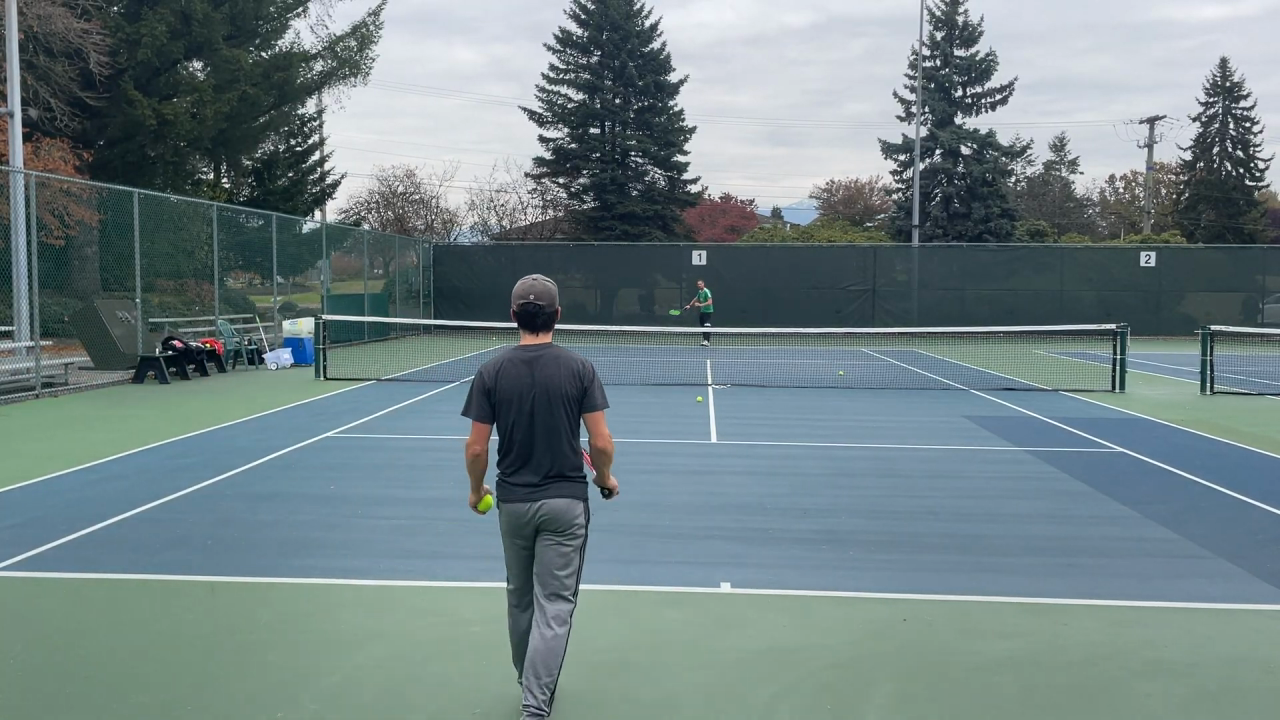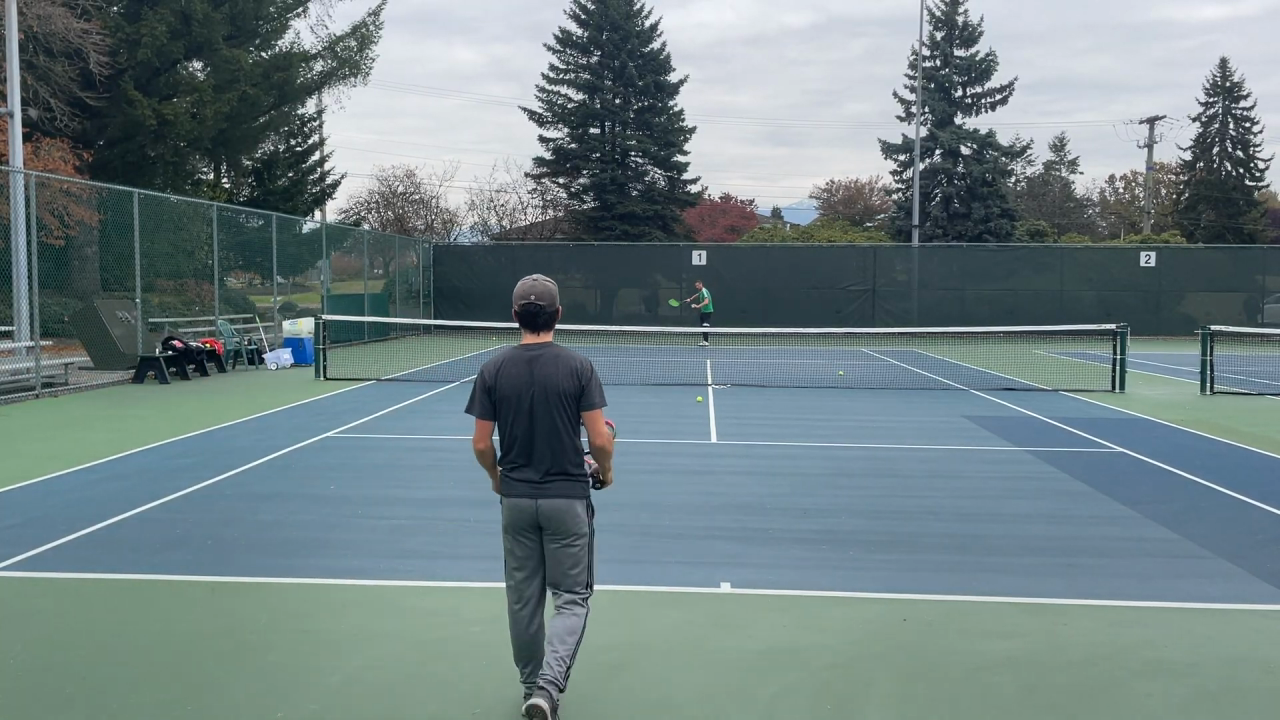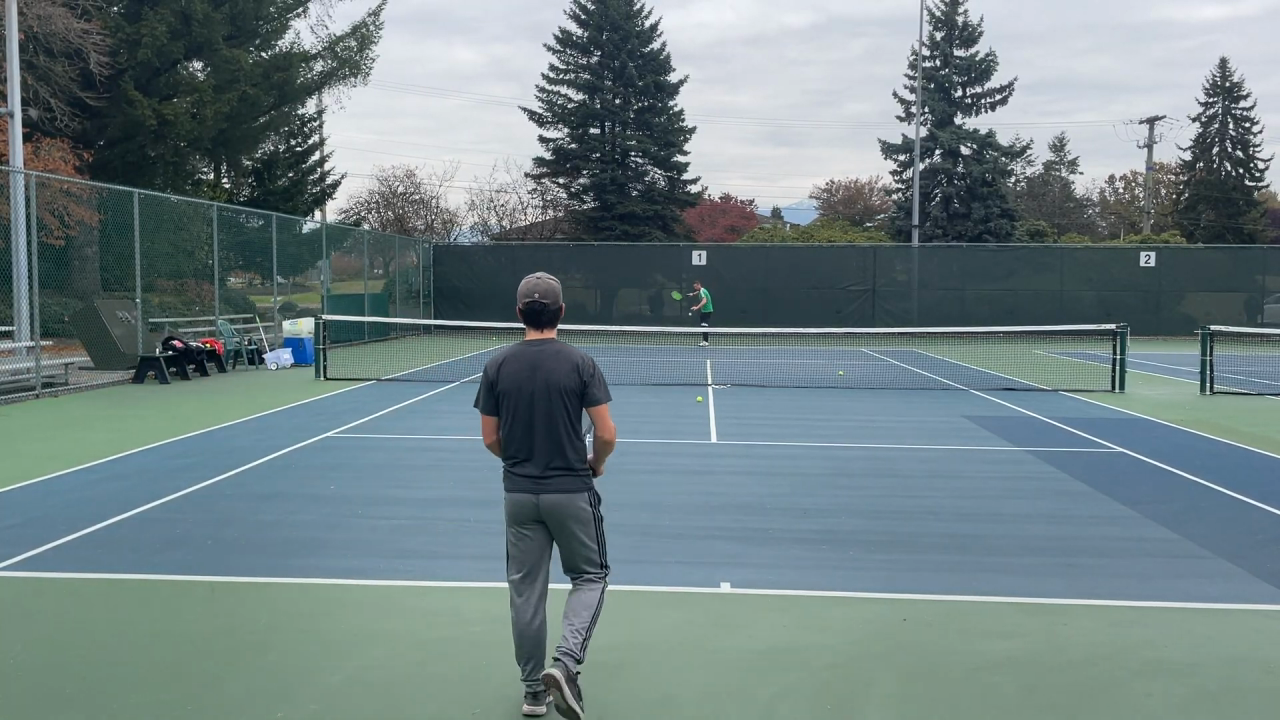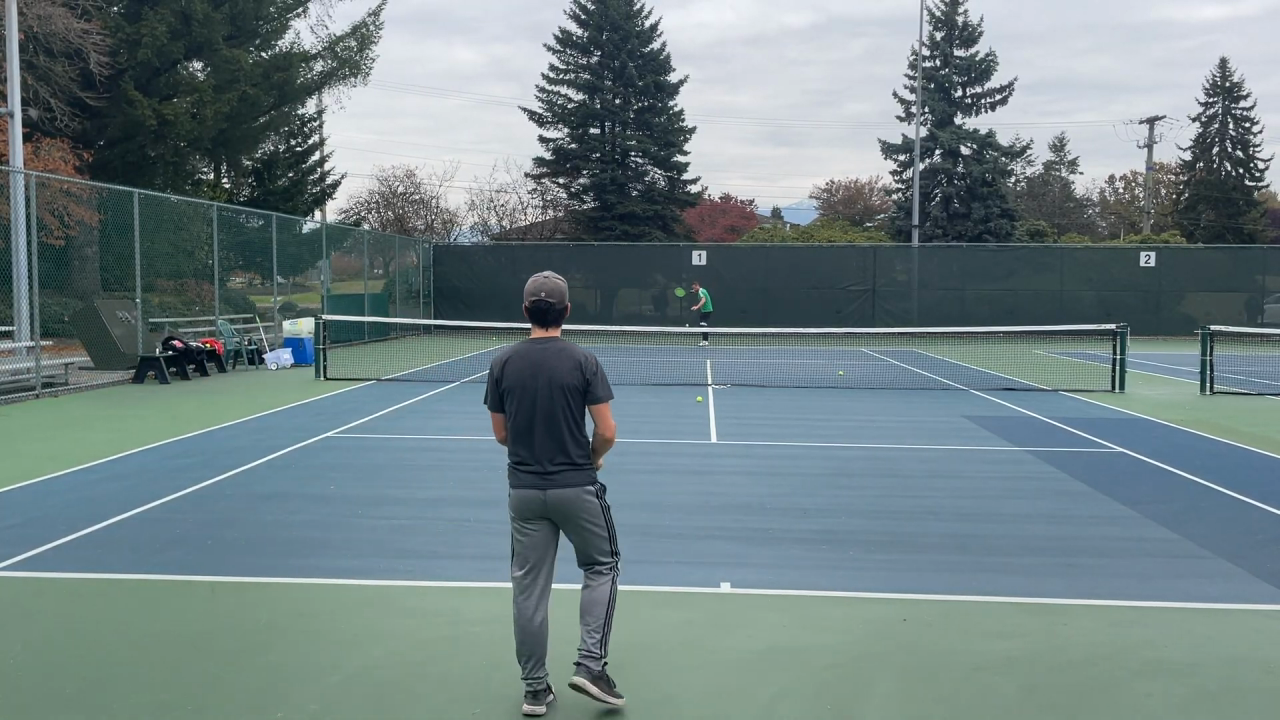
dt=0.1s
person 1, frame 1
left shoulder: (492, 371)
right shoulder: (579, 368)
left elbow: (476, 447)
right elbow: (601, 441)
left wrist: (476, 488)
right wrist: (606, 478)
left hip: (514, 503)
right hip: (566, 502)
left knee: (521, 599)
right knee: (555, 608)
person 1, frame 2
left shoulder: (493, 369)
right shoulder: (578, 367)
left elbow: (481, 444)
right elbow: (600, 439)
left wrist: (496, 474)
right wrist: (605, 471)
left hip: (516, 499)
right hip: (568, 498)
left knee: (522, 597)
right knee: (571, 599)
person 1, frame 3
left shoulder: (497, 365)
right shoulder: (580, 362)
left elbow: (491, 438)
right elbow: (606, 434)
right wrist: (596, 463)
left hip: (519, 494)
right hip: (571, 492)
left knee: (526, 592)
right knee: (590, 578)
right ankle: (564, 664)
person 1, frame 4
left shoulder: (502, 363)
right shoulder: (583, 361)
left elbow: (501, 434)
right elbow: (607, 431)
left hip: (523, 490)
right hip: (576, 487)
left knee: (529, 589)
right knee: (602, 568)
right ankle: (590, 666)
